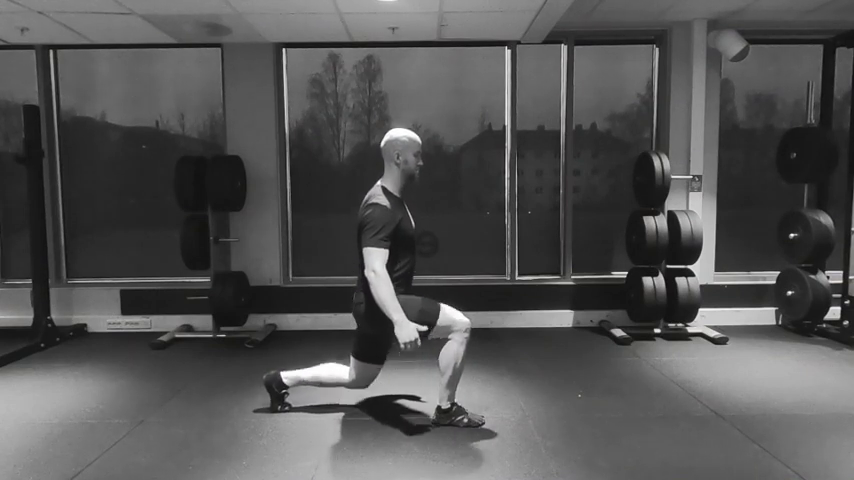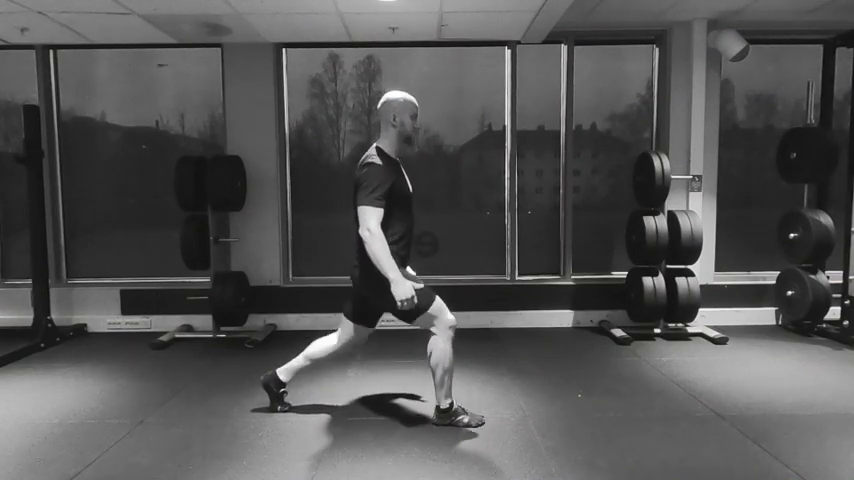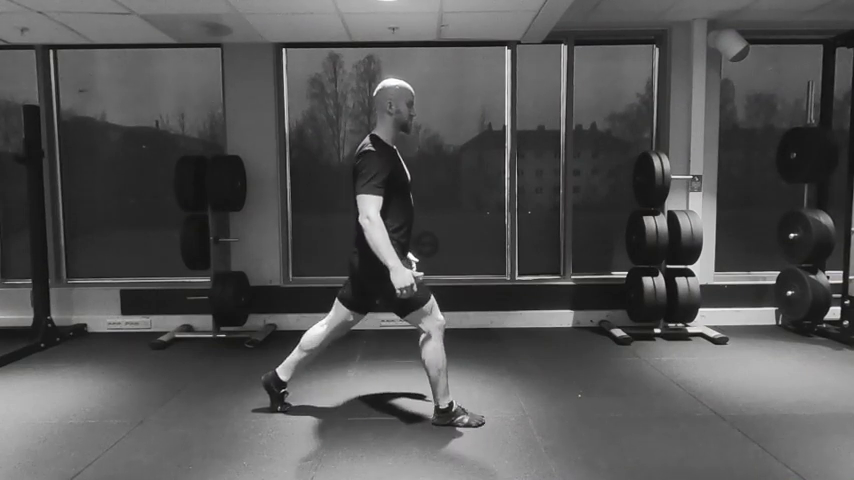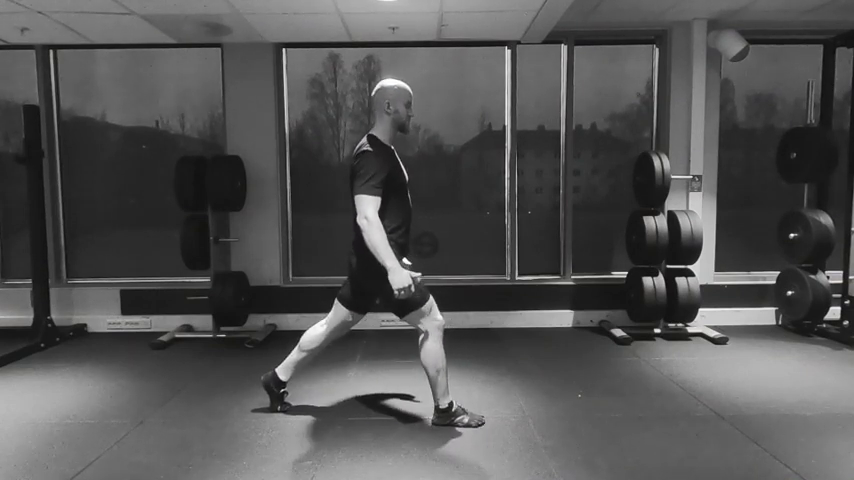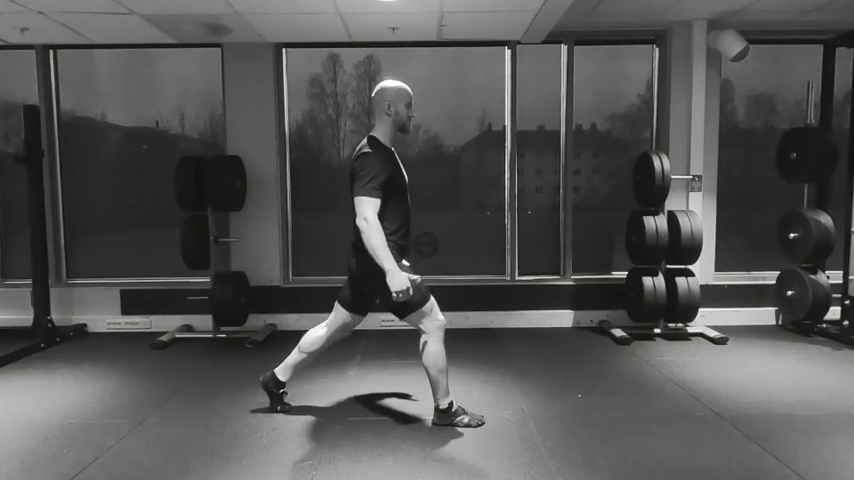
dt=0.3s
person 1, frame 1
left shoulder: (390, 199)
right shoulder: (381, 208)
right elbow: (374, 272)
left wrist: (399, 313)
right wrist: (400, 321)
left hip: (377, 306)
right hip: (384, 305)
left knee: (357, 378)
right knee: (459, 326)
left ankle: (281, 380)
right ankle: (446, 410)
person 1, frame 2
left shoulder: (388, 162)
right shoulder: (376, 167)
right elbow: (369, 229)
left wrist: (401, 268)
right wrist: (397, 279)
left hip: (377, 272)
right hip: (380, 273)
left knee: (346, 339)
right knee: (444, 324)
left ankle: (279, 377)
right ankle: (445, 409)
person 1, frame 3
left shoulder: (384, 150)
right shoulder: (374, 155)
right elbow: (368, 217)
left wrist: (402, 254)
right wrist: (396, 267)
left hip: (373, 261)
right hip: (380, 262)
left knee: (335, 323)
right knee: (433, 325)
left ankle: (278, 378)
right ankle: (446, 409)
person 1, frame 4
left shoulder: (381, 151)
right shoulder: (372, 156)
right elbow: (366, 218)
left wrist: (396, 258)
right wrist: (394, 268)
left hip: (372, 260)
right hip: (379, 263)
left knee: (335, 324)
right knee: (432, 325)
left ankle: (278, 378)
right ankle: (445, 409)
person 1, frame 5
left shoulder: (382, 152)
right shoulder: (372, 157)
right elbow: (365, 219)
left wrist: (395, 260)
right wrist: (393, 270)
left hip: (372, 262)
right hip: (378, 263)
left knee: (335, 326)
right knee: (434, 324)
left ankle: (276, 379)
right ankle: (445, 409)
